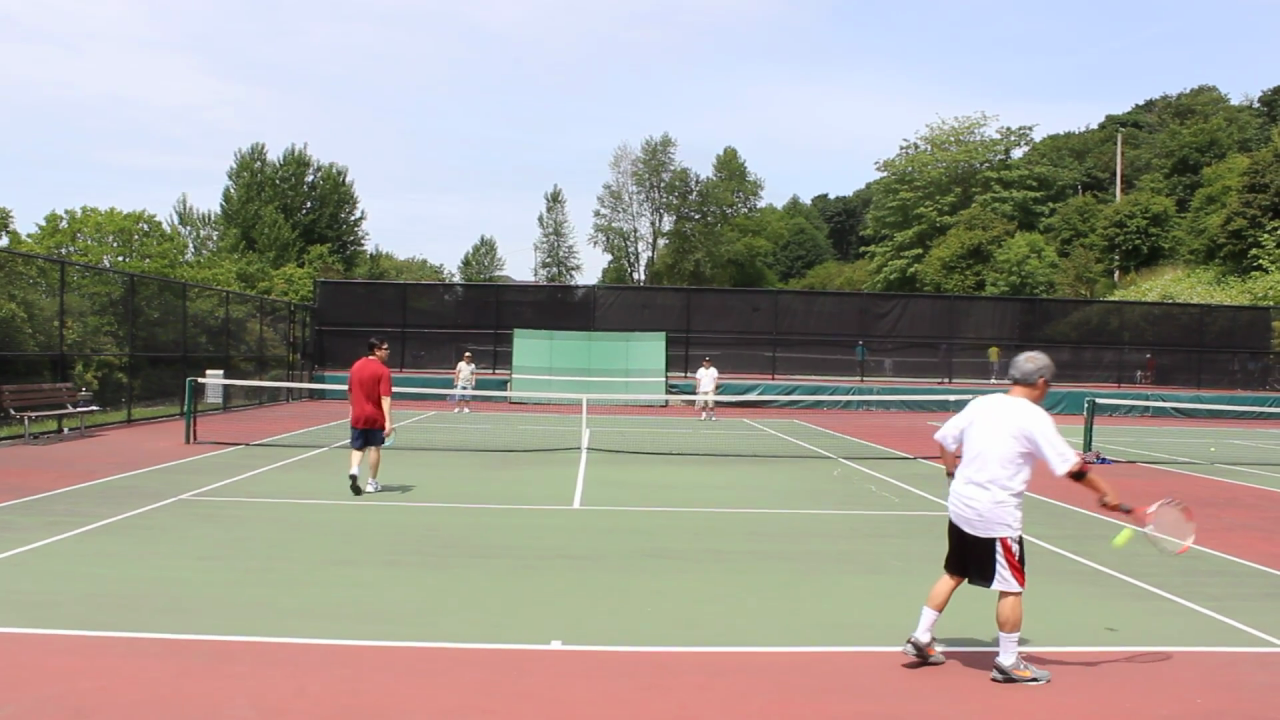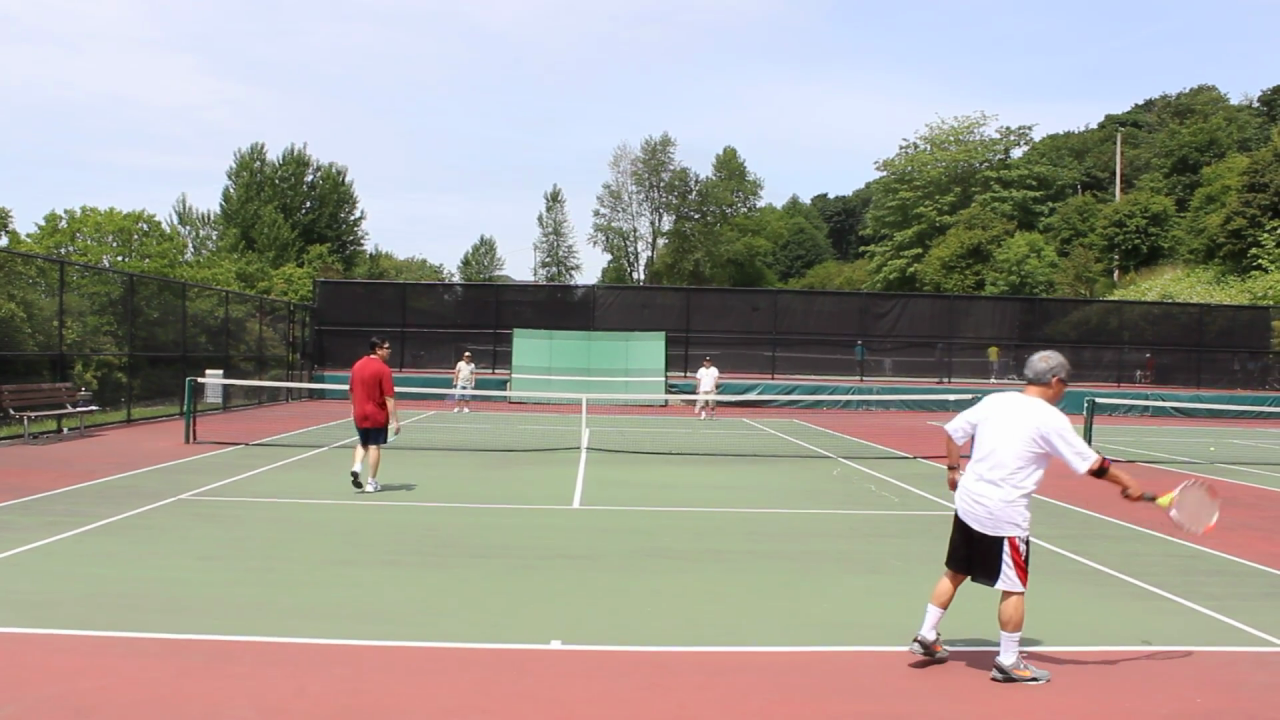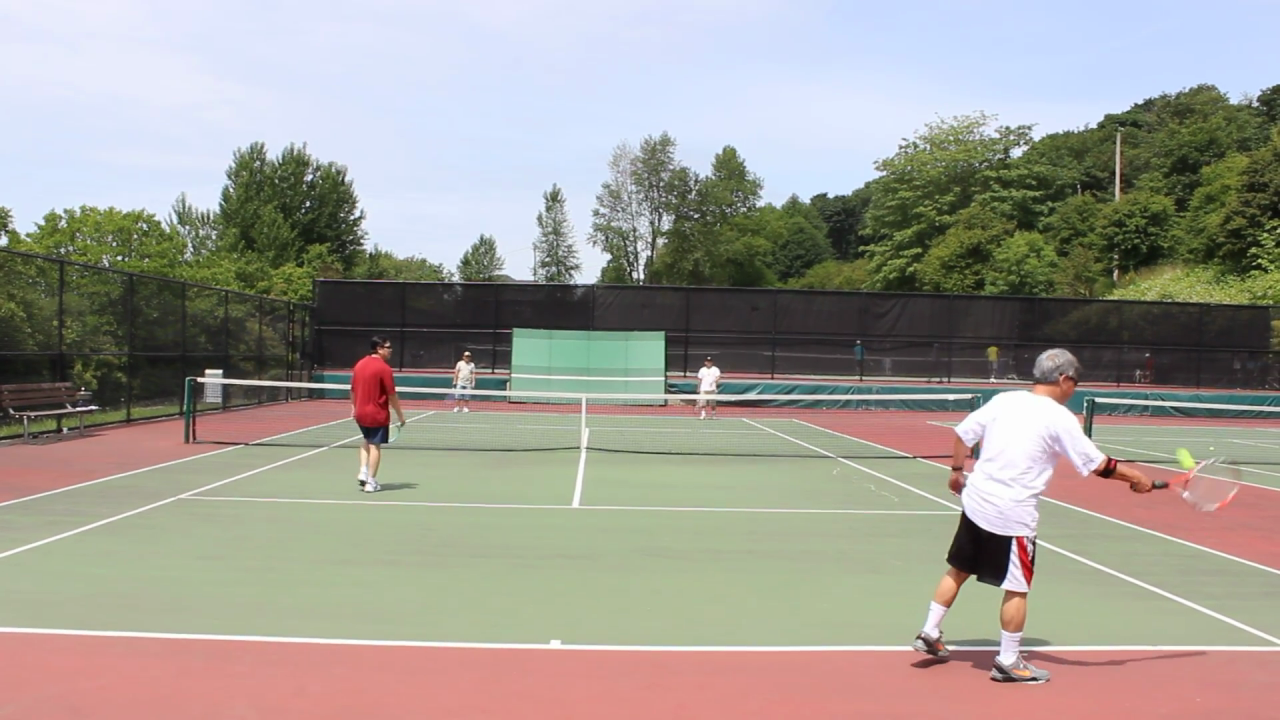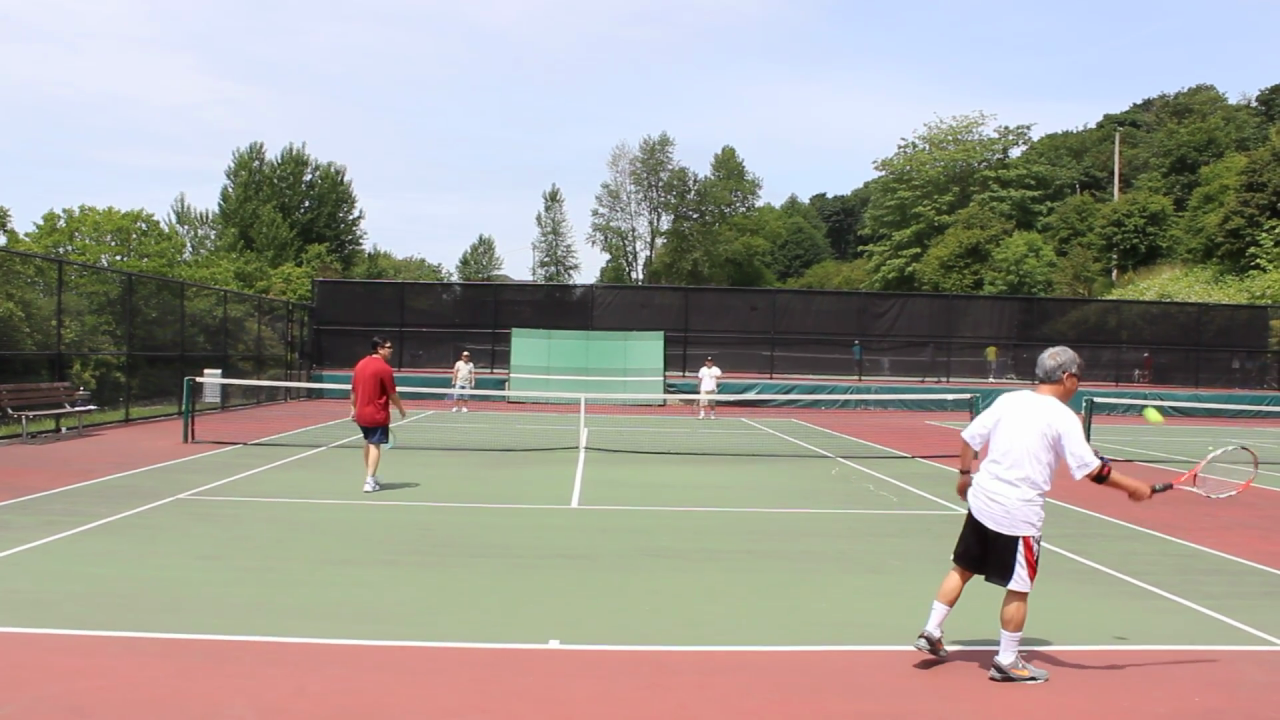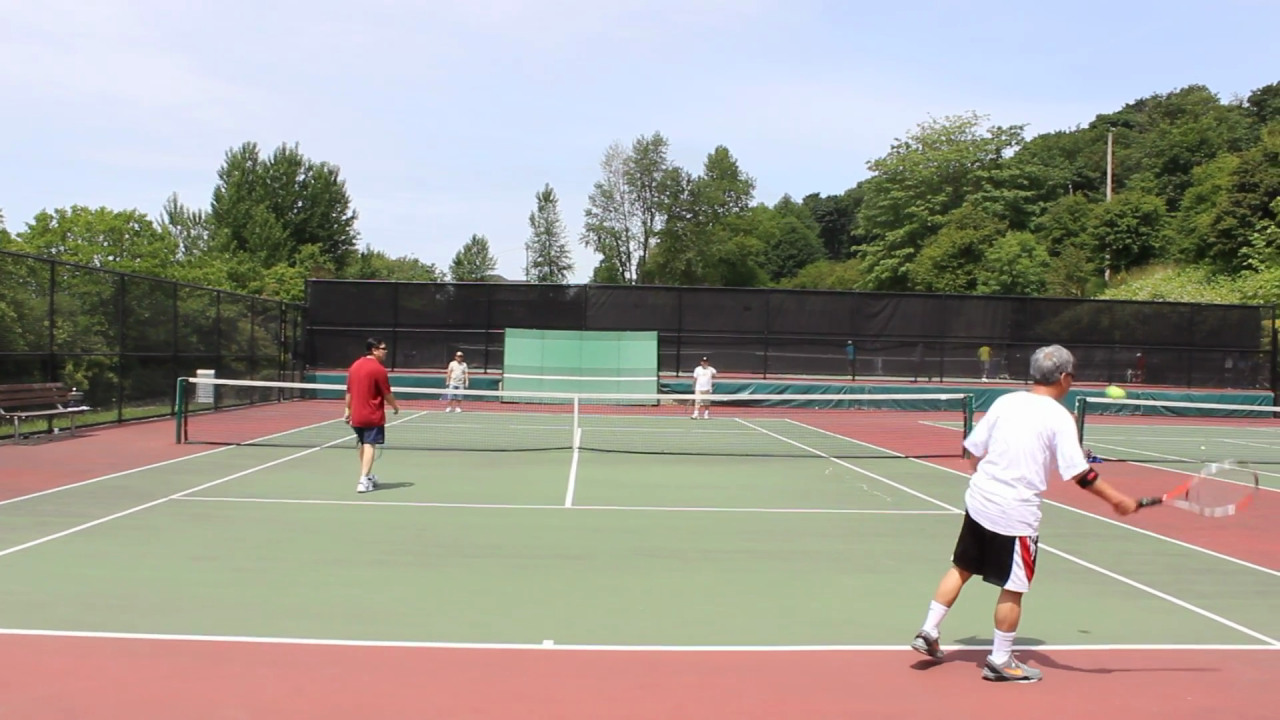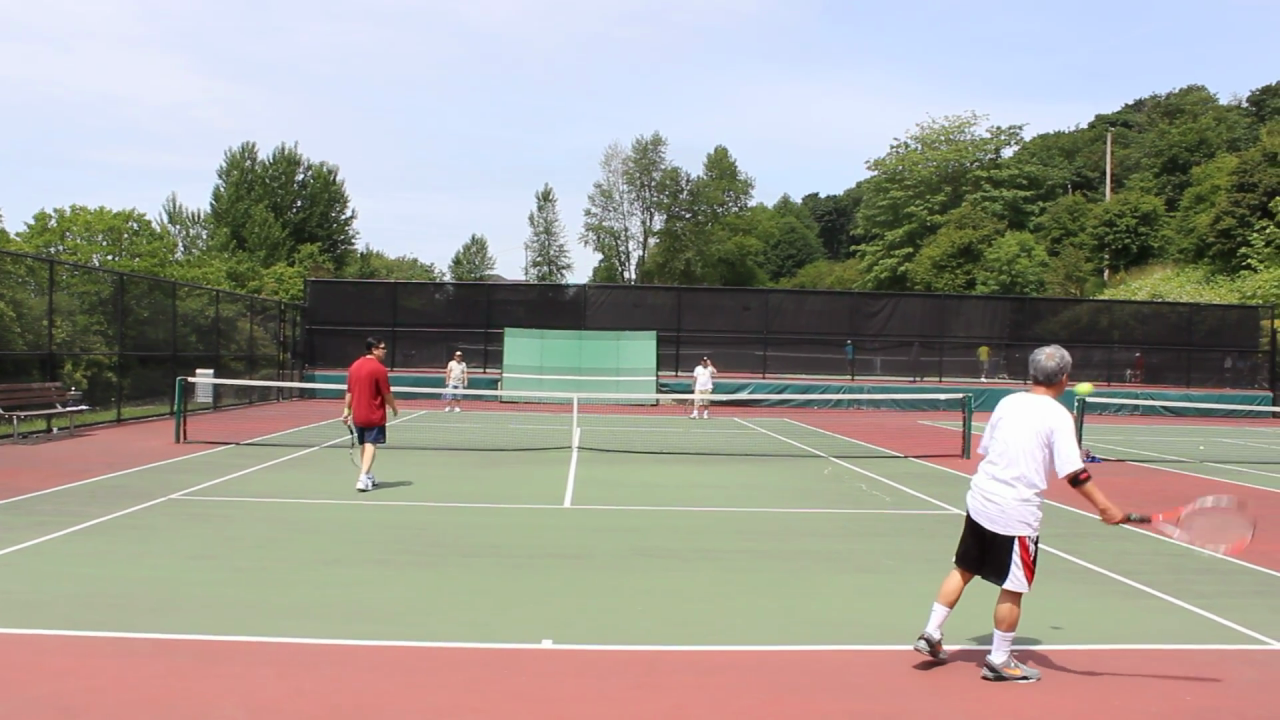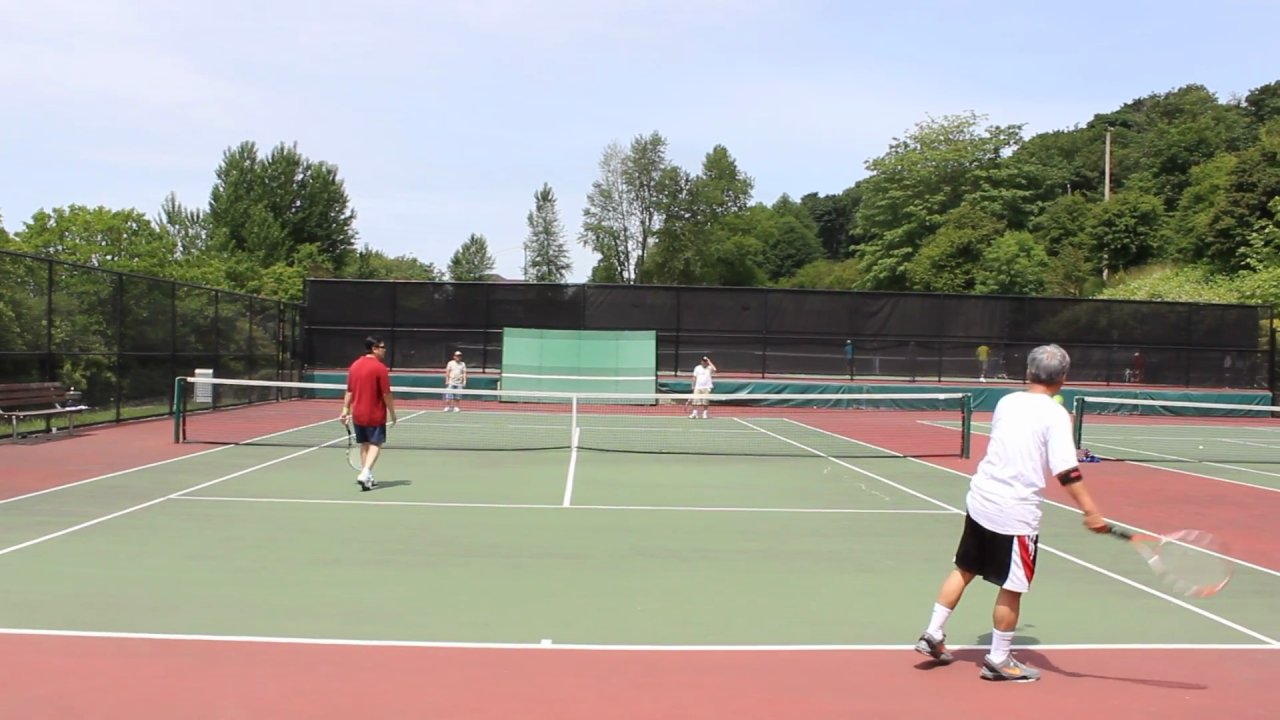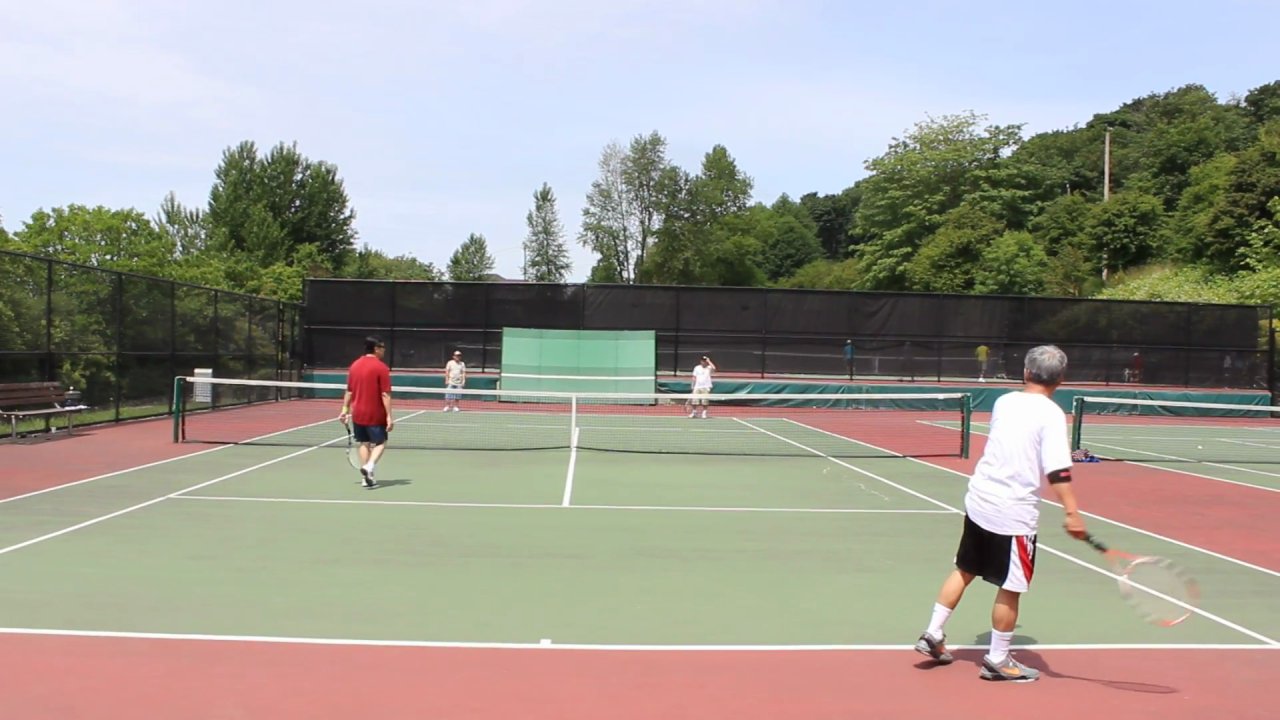
dt=0.1s
person 1, frame 1
left shoulder: (980, 404)
right shoulder: (1034, 418)
left elbow: (943, 440)
right elbow: (1070, 464)
left wrist: (954, 476)
right wrist: (1104, 490)
left hip: (961, 505)
right hip: (996, 514)
left knee: (954, 575)
right knee: (1010, 588)
left ankle: (921, 639)
right ankle: (1008, 663)
person 1, frame 2
left shoulder: (994, 401)
right shoulder: (1050, 418)
left elbow: (954, 431)
right elbow: (1090, 462)
left wrist: (953, 470)
right wrist: (1127, 483)
left hip: (969, 502)
right hip: (1005, 512)
left knee: (955, 571)
right knee: (1013, 588)
left ankle: (926, 636)
right ankle: (1008, 662)
person 1, frame 3
left shoulder: (1004, 400)
right shoulder: (1061, 418)
left elbow: (962, 433)
right elbow: (1096, 464)
left wrist: (957, 471)
right wrist: (1135, 478)
left hip: (976, 500)
right hip: (1012, 512)
left knee: (957, 570)
right knee: (1017, 588)
left ankle: (929, 633)
right ankle: (1008, 662)
person 1, frame 4
left shoulder: (1008, 400)
right shoulder: (1063, 417)
left elbow: (970, 438)
right elbow: (1091, 469)
left wrist: (965, 475)
right wrist: (1132, 486)
left hip: (982, 500)
right hip: (1018, 513)
left knee: (962, 569)
right knee: (1019, 588)
left ankle: (931, 632)
right ankle: (1007, 661)
person 1, frame 5
left shoulder: (1005, 401)
right shoulder: (1059, 417)
left elbow: (974, 447)
right elbow: (1077, 472)
right wrist: (1116, 499)
left hip: (979, 499)
right hip: (1016, 512)
left knee: (961, 568)
right knee: (1013, 587)
left ankle: (928, 633)
right ankle: (1000, 661)
person 1, frame 6
left shoulder: (1008, 402)
right shoulder: (1058, 416)
right elbow: (1072, 471)
right wrist: (1104, 505)
left hip: (980, 501)
right hip: (1016, 512)
left knee: (963, 570)
right knee: (1013, 587)
left ankle: (931, 634)
right ankle: (999, 661)
person 1, frame 7
left shoulder: (1007, 402)
right shoulder: (1055, 415)
right elbow: (1066, 469)
right wrist: (1089, 509)
left hip: (980, 500)
right hip: (1015, 511)
left knee: (965, 569)
right knee: (1012, 587)
left ankle: (933, 635)
right ankle: (998, 660)
person 1, frame 8
left shoulder: (1004, 402)
right shoulder: (1052, 414)
right elbow: (1057, 469)
right wrist: (1072, 512)
left hip: (979, 501)
right hip: (1014, 512)
left knee: (964, 570)
right knee: (1012, 587)
left ankle: (933, 635)
right ankle: (997, 660)
